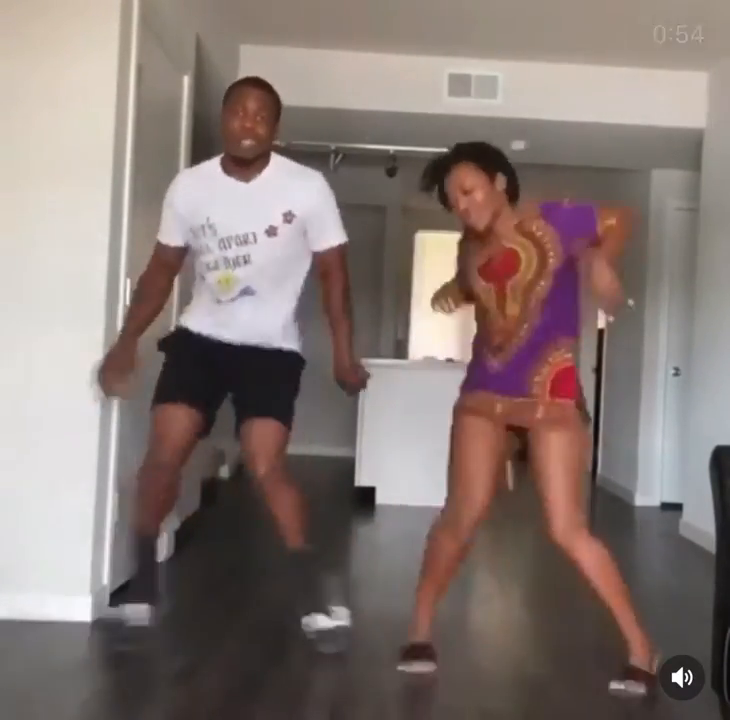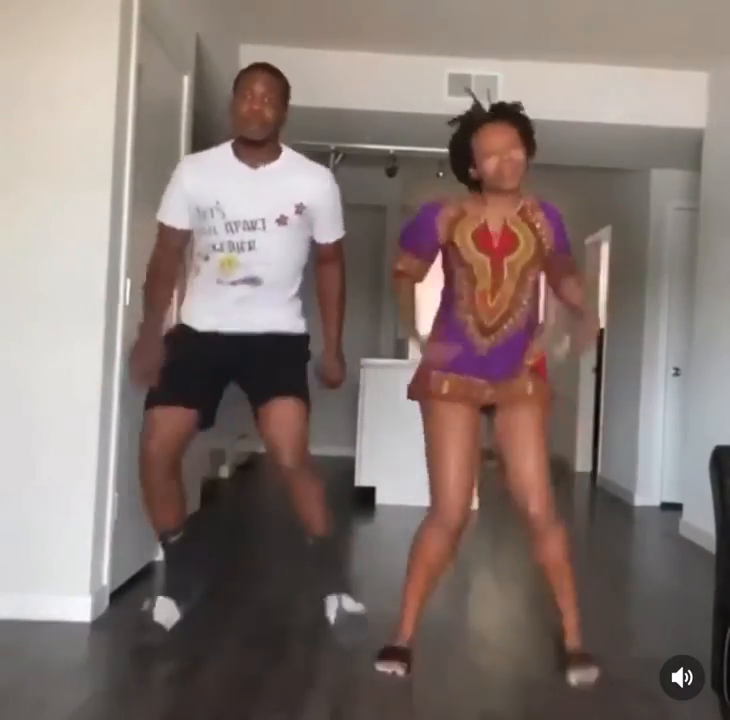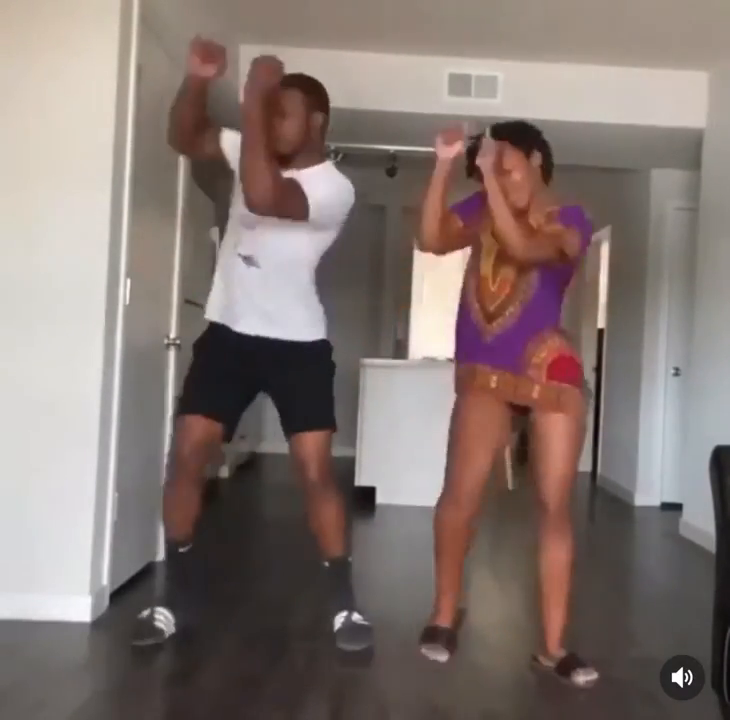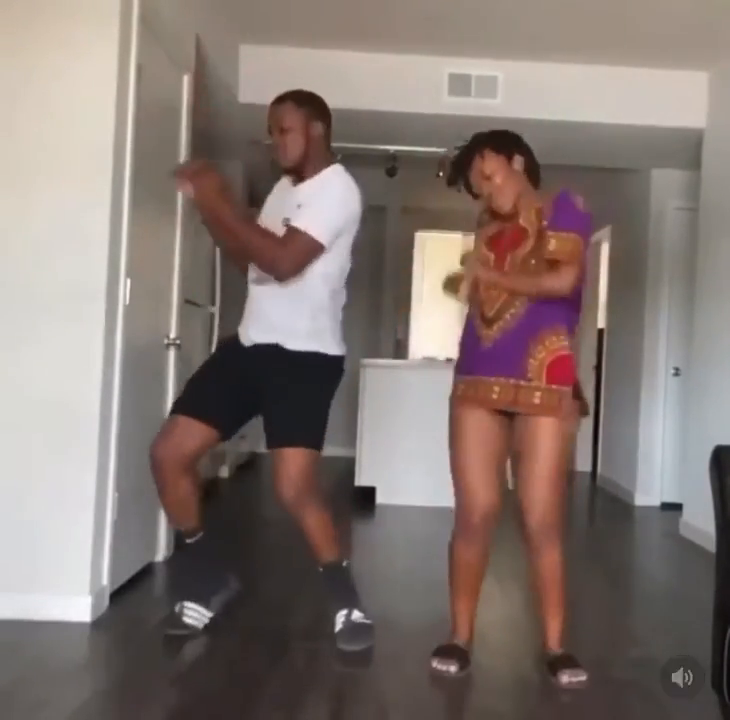
dt=0.4s
person 1, frame 1
left shoulder: (306, 187)
right shoulder: (188, 185)
left elbow: (333, 269)
right elbow: (161, 268)
left wrist: (344, 349)
right wrist: (125, 342)
left hip: (270, 347)
right hip: (198, 338)
left knee: (265, 466)
right knee: (166, 449)
left ankle: (310, 592)
right ankle: (141, 585)
person 1, frame 2
left shoulder: (314, 182)
right shoulder: (195, 171)
left elbow: (331, 263)
right elbow: (166, 256)
left wrist: (332, 343)
right wrist: (150, 337)
left hip: (275, 334)
right hip: (200, 332)
left knee: (291, 456)
right knee: (156, 450)
left ankle: (333, 583)
right ankle: (182, 576)
person 1, frame 3
left shoulder: (333, 187)
right shoulder: (253, 148)
left elbow: (263, 198)
right elbow: (186, 140)
left wrist: (256, 109)
right wrist: (197, 81)
left hip: (296, 343)
right hip: (229, 333)
left knee: (315, 471)
right knee: (187, 457)
left ankle: (343, 600)
right ankle: (178, 590)
person 1, frame 4
left shoulder: (335, 187)
right shoulder: (284, 190)
left elbow: (284, 262)
right elbow: (252, 260)
left wrist: (219, 202)
right wrist: (208, 203)
left hip: (305, 356)
right hip: (249, 344)
left knee: (294, 488)
right knee: (169, 455)
left ankle: (346, 602)
right ankle: (207, 576)
person 2, frame 1
left shoulder: (553, 221)
right shoulder: (471, 250)
left elbow: (618, 222)
left wrist: (602, 261)
right wrist: (454, 293)
left hip: (549, 390)
right hip: (486, 391)
left knee: (566, 529)
right knee: (460, 515)
left ankle: (641, 652)
right ankle: (420, 633)
person 2, frame 2
left shoulder: (546, 219)
right shoulder: (442, 218)
left elbow: (564, 279)
right elbow: (403, 278)
left wrist: (584, 320)
right wrist: (423, 337)
left hip: (520, 378)
right hip: (454, 377)
left knee: (540, 510)
right knee: (448, 512)
left ankle: (572, 639)
right ankle: (403, 637)
person 2, frame 3
left shoulder: (569, 223)
right shoulder: (481, 207)
left elbow: (524, 250)
right elbow: (431, 241)
left wrist: (494, 186)
right wrist: (443, 170)
left hip: (548, 376)
right hip: (482, 372)
left knee: (554, 508)
right knee: (462, 493)
left ankle: (553, 645)
right ankle: (444, 615)
person 2, frame 4
left shoulder: (565, 210)
right shoulder: (488, 230)
left elbow: (565, 280)
left wrist: (480, 286)
right wrist: (469, 285)
left hip: (540, 383)
right hip: (477, 380)
left knee: (541, 522)
right knee: (475, 515)
left ankle: (554, 644)
right ankle: (460, 636)
